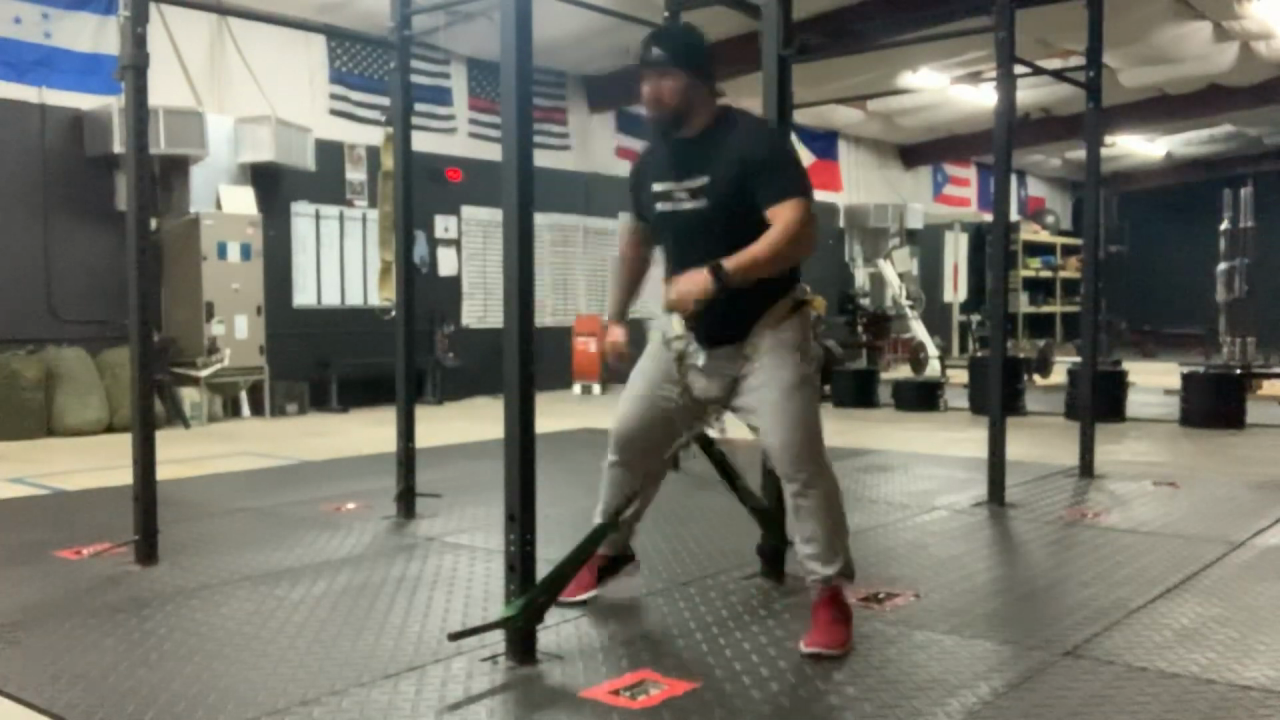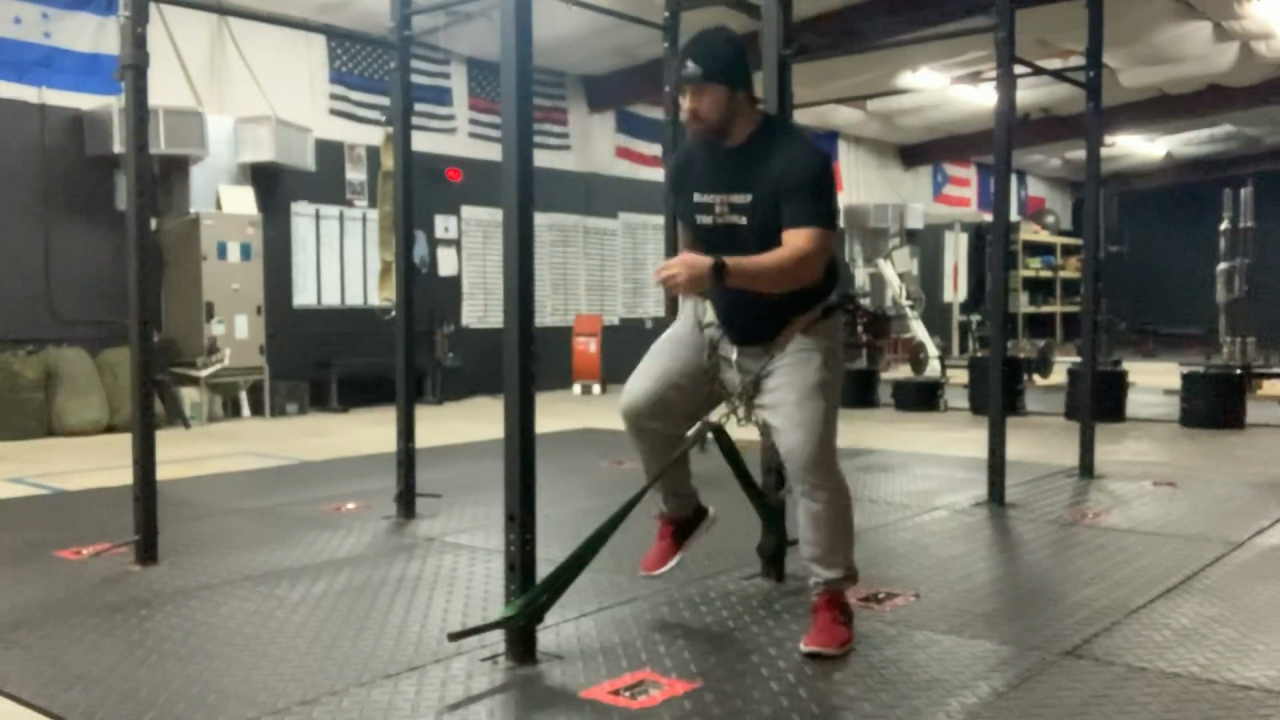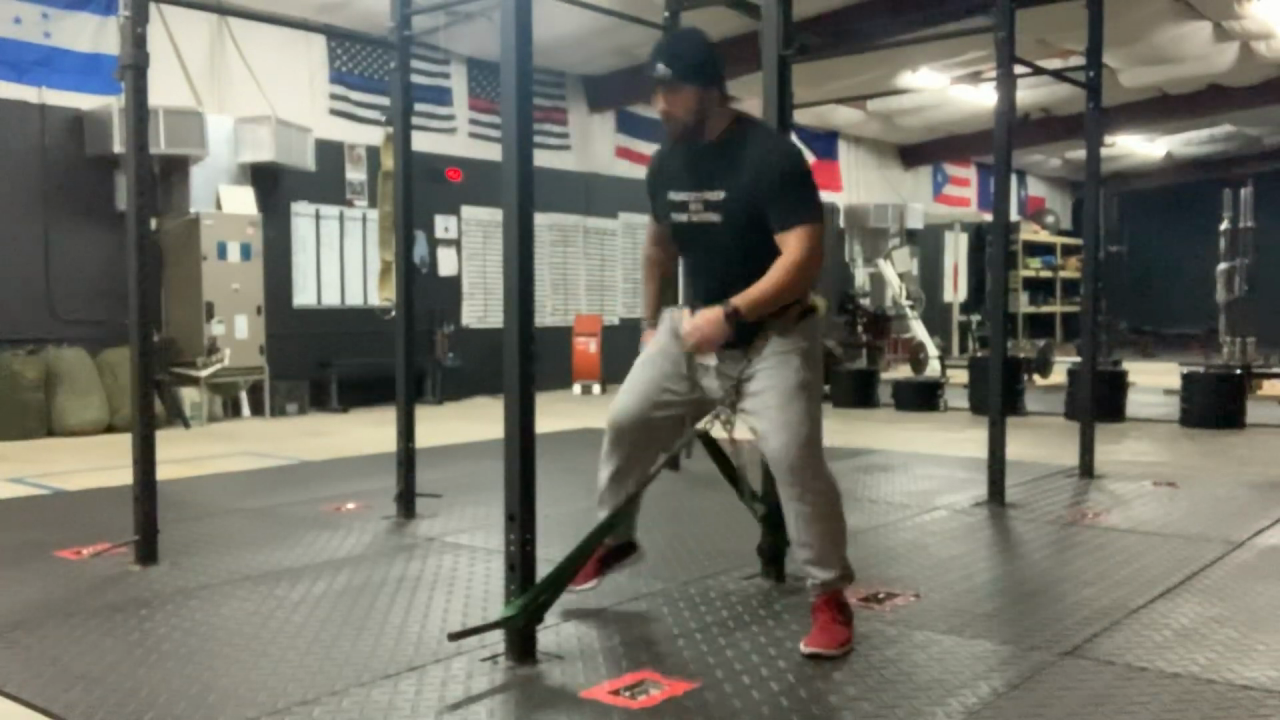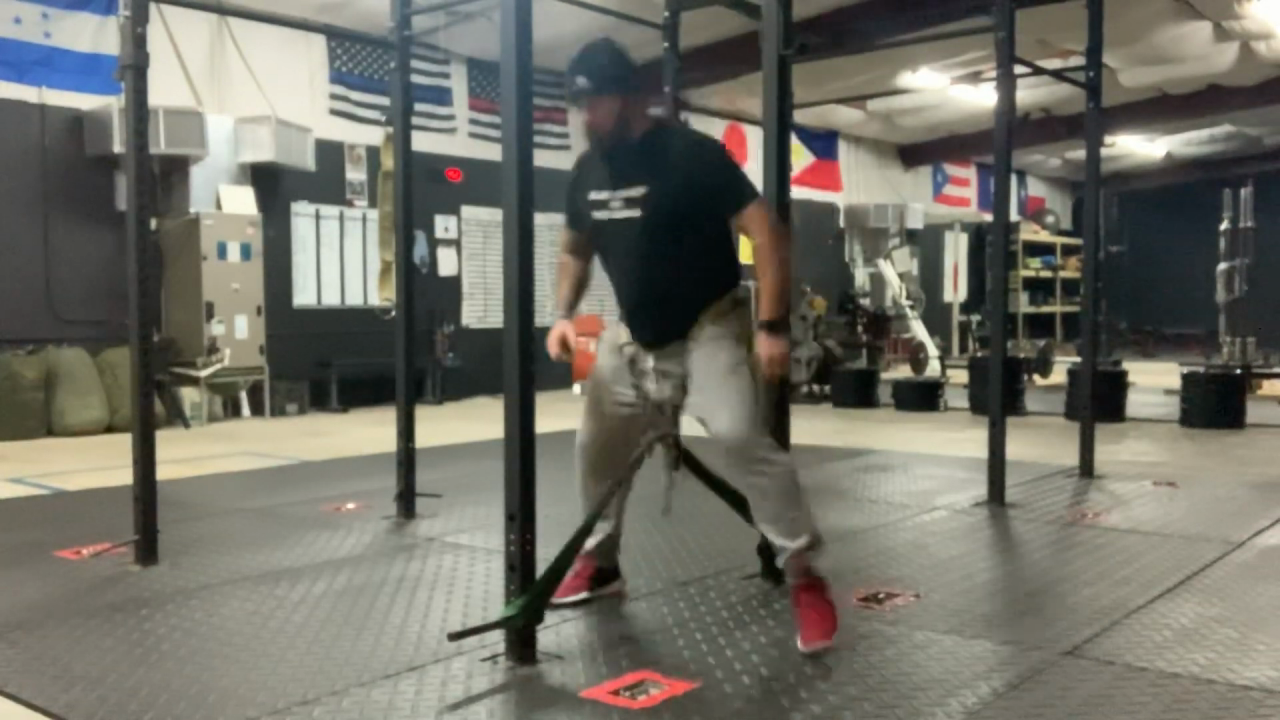
dt=0.2s
person 1, frame 1
left shoulder: (756, 142)
right shoulder: (651, 162)
left elbow: (797, 232)
right elbow: (639, 240)
left wrist: (718, 276)
right wrist: (617, 316)
left hip: (765, 328)
right hip: (686, 334)
left knee: (796, 454)
right knee: (630, 436)
left ankle: (830, 593)
right ankle: (610, 552)
person 1, frame 2
left shoulder: (798, 158)
right shoulder: (688, 163)
left elbow: (806, 260)
left wrist: (717, 270)
right wrist: (694, 301)
left hip: (796, 334)
right hip: (714, 322)
left knee: (808, 458)
right knee: (641, 405)
left ankle: (831, 596)
right ankle: (681, 513)
person 1, frame 3
left shoulder: (772, 156)
right shoulder: (666, 163)
left elbow: (803, 258)
left wrist: (730, 315)
right wrist: (652, 321)
left hip: (773, 336)
right hip: (693, 328)
left knee: (793, 458)
right knee: (626, 422)
left ankle: (829, 596)
right ankle: (612, 540)
person 1, frame 4
left shoulder: (692, 154)
right shoulder: (587, 168)
left elbow: (766, 232)
right elbow: (574, 250)
left wrist: (772, 325)
right wrist: (564, 315)
left hip: (706, 328)
right hip: (632, 336)
left knee: (742, 437)
right knee: (597, 444)
left ankle: (805, 580)
right ankle: (598, 563)
